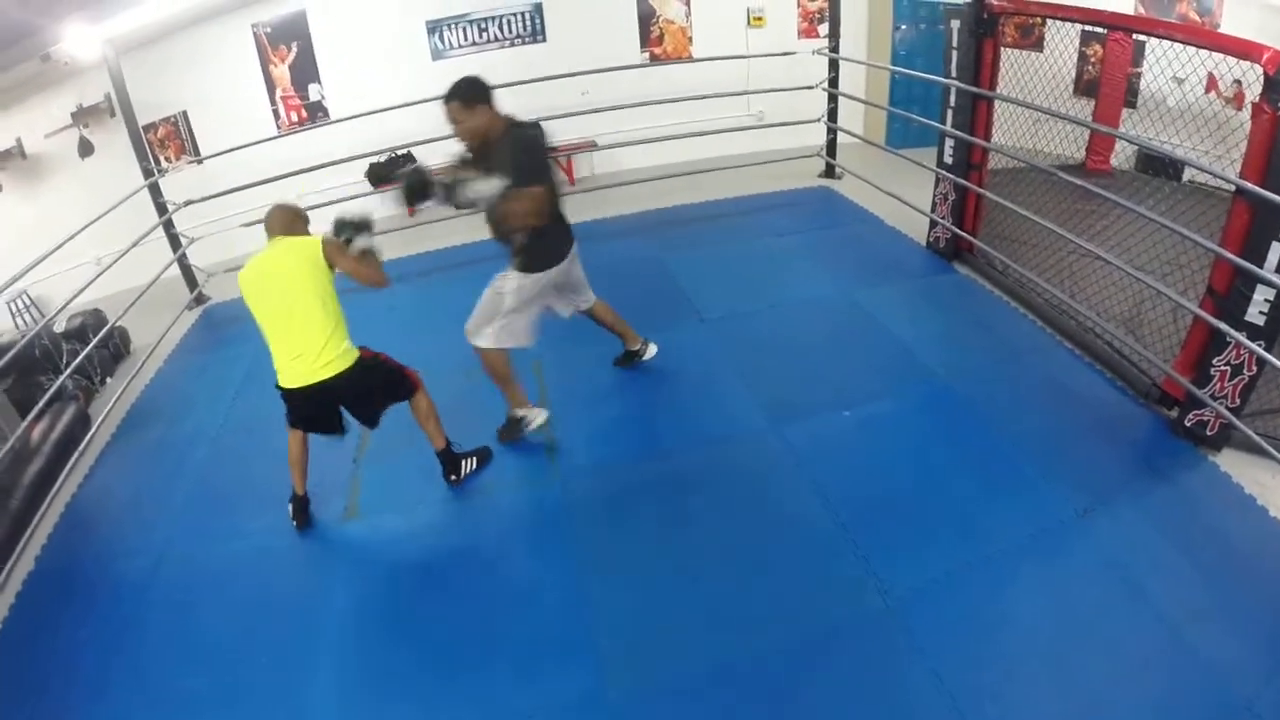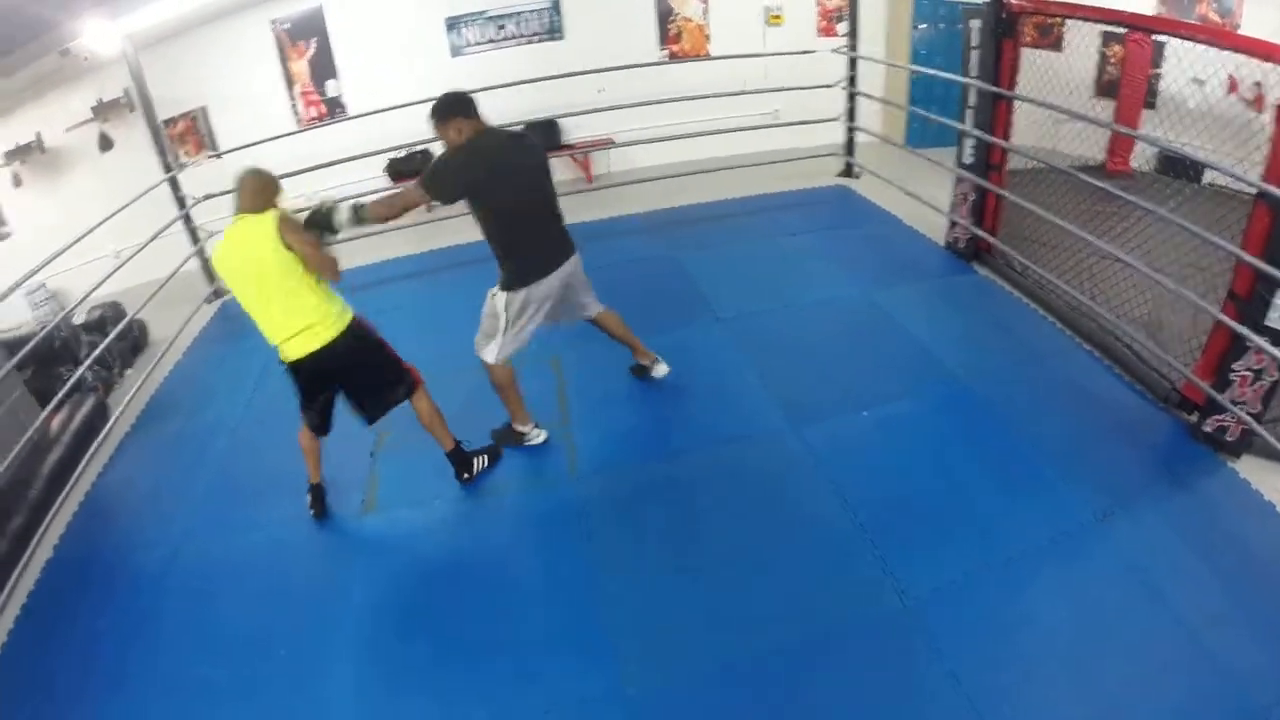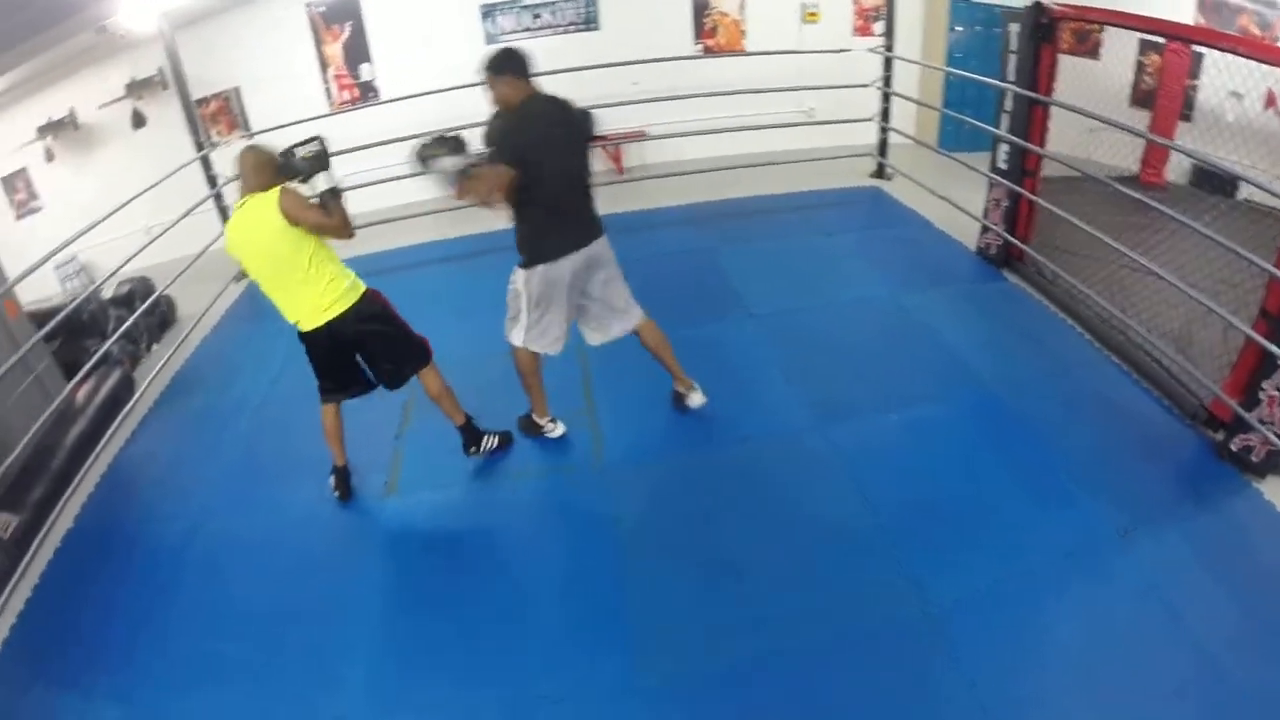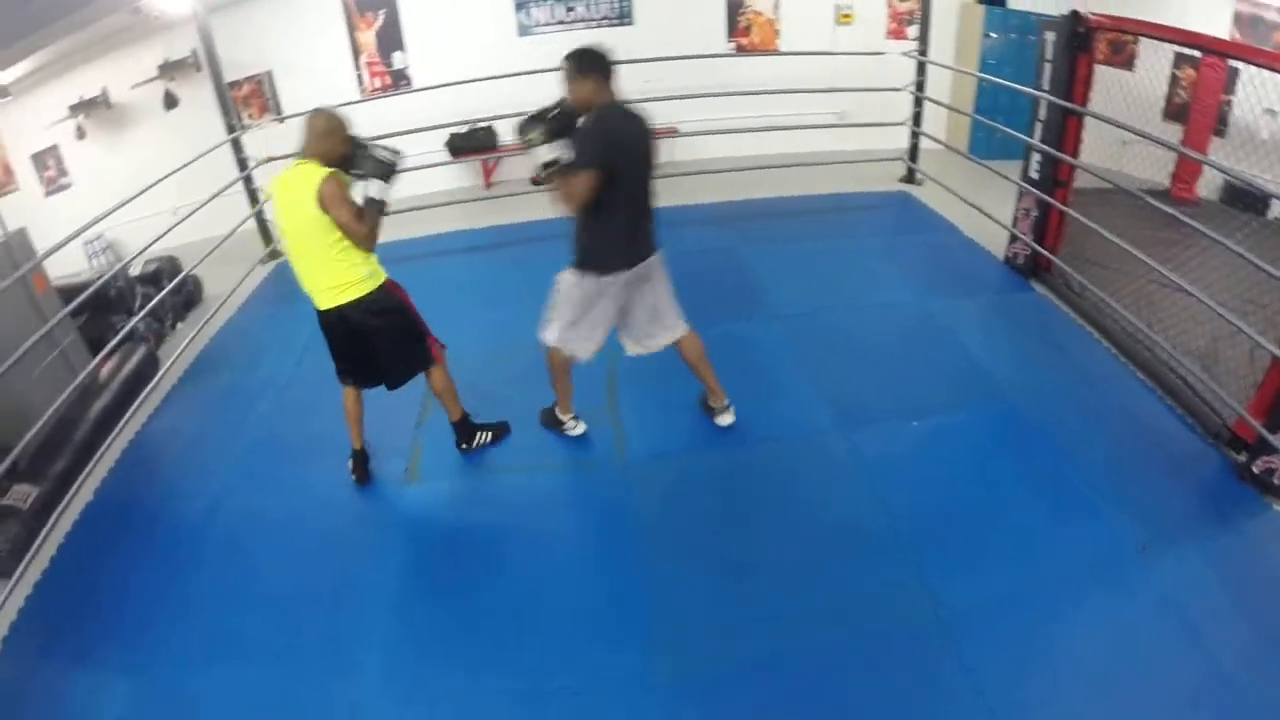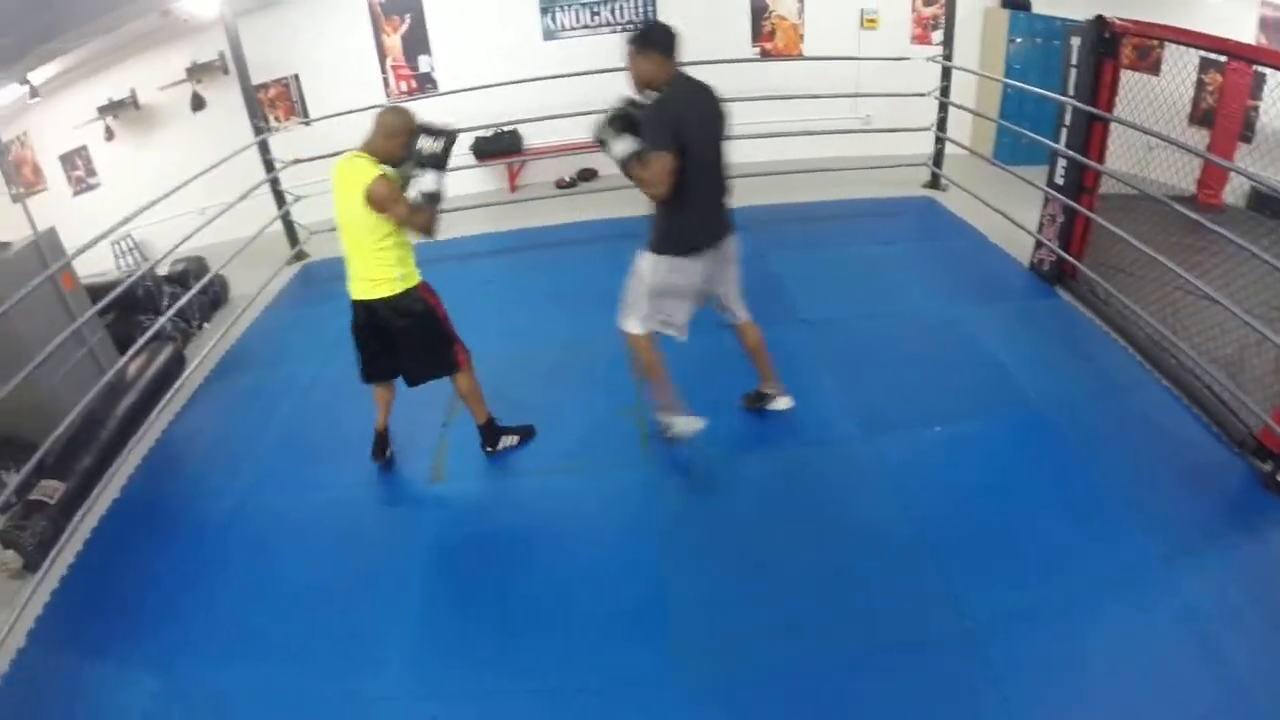
dt=0.2s
person 1, frame 1
left shoulder: (520, 143)
right shoulder: (486, 145)
left elbow: (526, 217)
left hip: (537, 261)
right hip: (558, 247)
left knee: (482, 334)
right knee: (580, 300)
left ankle: (523, 411)
right ankle: (636, 345)
person 1, frame 2
left shoulder: (461, 162)
right shoulder: (526, 143)
left elbow: (400, 202)
left wrist: (343, 213)
left hip: (523, 276)
right hip: (564, 254)
left knee: (492, 351)
right knee: (590, 309)
left ankle: (524, 428)
right ankle: (649, 361)
person 1, frame 3
left shoulder: (514, 127)
right shoulder: (570, 114)
left elbow: (489, 192)
left wrist: (465, 173)
left hip: (544, 255)
right hip: (589, 241)
left knee: (522, 339)
right knee: (630, 318)
left ankle: (542, 420)
right ankle: (686, 389)
person 1, frame 4
left shoulder: (597, 129)
right shoulder: (634, 123)
left elbow: (576, 199)
right wrist: (573, 148)
left hip: (599, 263)
right hip: (643, 253)
left knee: (557, 336)
right knee: (676, 329)
left ankle: (565, 415)
right ankle: (719, 404)
person 1, frame 5
left shoulder: (662, 110)
right shoulder: (705, 96)
left elbow: (658, 186)
left wrist: (621, 145)
right wrist: (641, 128)
left hip: (676, 246)
right hip: (718, 234)
left knee: (636, 323)
right knee: (738, 314)
left ankle: (671, 413)
right ankle: (773, 390)
person 2, frame 1
left shoulder: (246, 274)
right shoulder: (318, 247)
right elbow: (377, 278)
right wrist: (364, 248)
left hip: (293, 381)
right hip: (341, 366)
left knee: (297, 426)
right knee: (412, 384)
left ankle: (300, 505)
right ankle: (452, 462)
person 2, frame 2
left shoulder: (218, 256)
right shoulder: (278, 223)
right elbow: (328, 273)
right wrist: (315, 237)
left hip: (299, 355)
right hip: (340, 334)
left knee: (311, 420)
right knee: (412, 387)
left ankle: (318, 494)
right ankle: (462, 462)
person 2, frame 3
left shoulder: (232, 235)
right shoulder: (282, 199)
right elbow: (342, 229)
right wrist: (327, 188)
left hip: (312, 328)
right hip: (351, 305)
left knee: (330, 397)
right knee: (421, 361)
left ankle: (341, 476)
right ankle: (472, 436)
person 2, frame 4
left shoulder: (281, 184)
right shoulder: (326, 181)
right elbow: (365, 239)
right wrist: (375, 190)
left hip: (328, 307)
right hip: (367, 294)
left knee: (352, 381)
right knee: (431, 357)
left ankle: (358, 459)
right ankle: (466, 432)
person 2, frame 5
left shoulder: (346, 165)
right shoulder: (377, 183)
right elbow: (424, 226)
left wrist: (410, 174)
right wrist: (432, 176)
left hip: (363, 297)
right hip: (399, 293)
left knee: (384, 372)
right knee: (458, 361)
left ankle: (380, 438)
right ankle: (490, 434)
